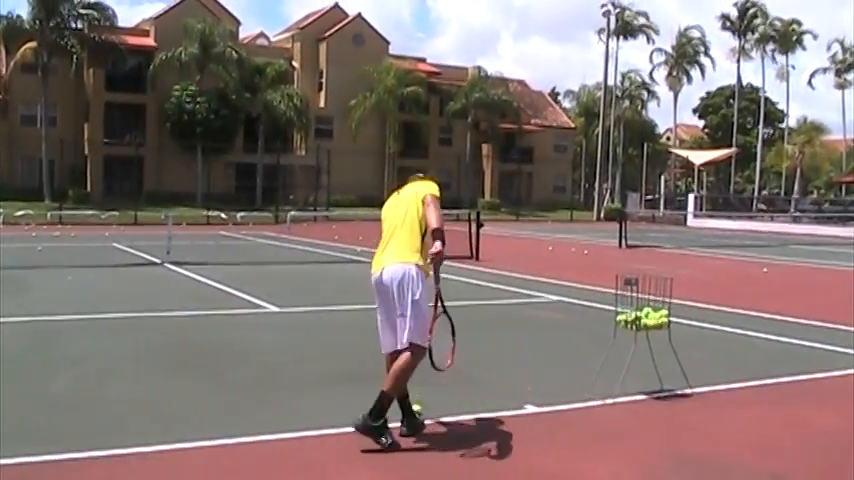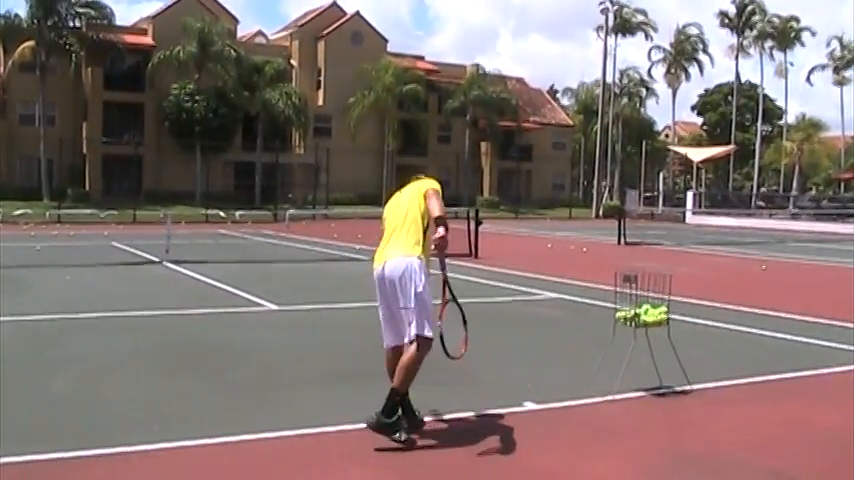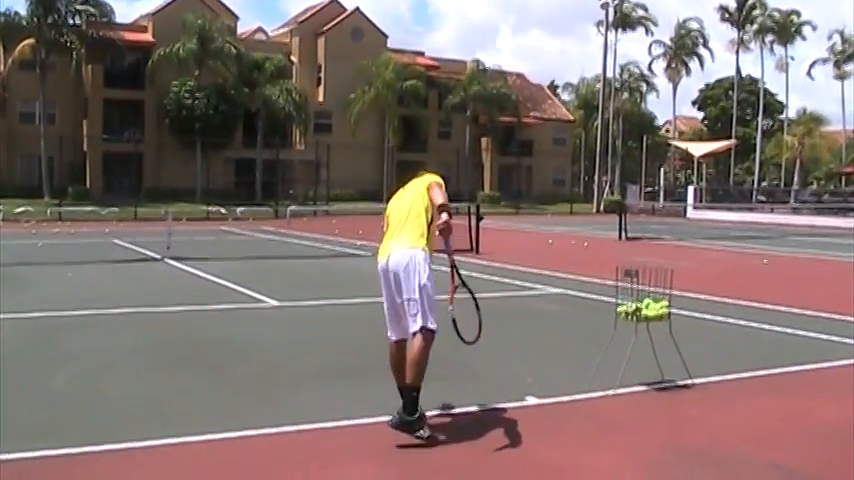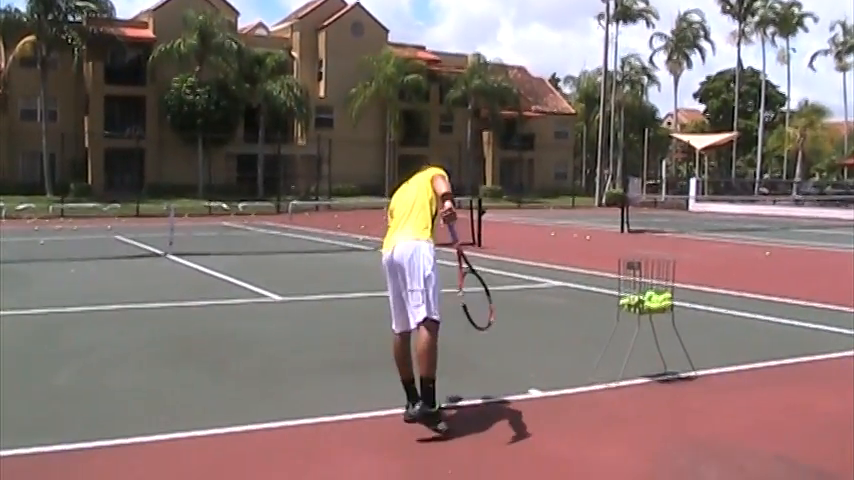
dt=0.1s
person 1, frame 1
left shoulder: (392, 200)
right shoulder: (426, 187)
right elbow: (432, 206)
right wrist: (438, 238)
left hip: (380, 268)
right hip: (404, 268)
left knee: (394, 348)
right knee: (414, 347)
left ankle: (409, 417)
right ankle: (374, 417)
person 1, frame 2
left shoulder: (393, 200)
right shoulder: (427, 185)
right elbow: (435, 199)
right wrist: (441, 227)
left hip: (381, 264)
right hip: (407, 262)
left knee: (395, 344)
right knee: (420, 340)
left ankle: (407, 414)
right ankle: (387, 414)
person 1, frame 3
left shoulder: (396, 198)
right shoulder: (429, 181)
right elbow: (437, 190)
right wrist: (444, 212)
left hip: (386, 257)
right hip: (411, 254)
left knee: (398, 337)
right knee: (423, 331)
left ankle: (409, 408)
right ankle: (408, 412)
person 1, frame 4
left shoulder: (400, 192)
right shoulder: (433, 174)
right elbow: (441, 182)
right wrist: (448, 200)
left hip: (390, 249)
right hip: (415, 246)
left knee: (402, 329)
right knee: (428, 323)
left ankle: (414, 402)
right ankle: (427, 406)
